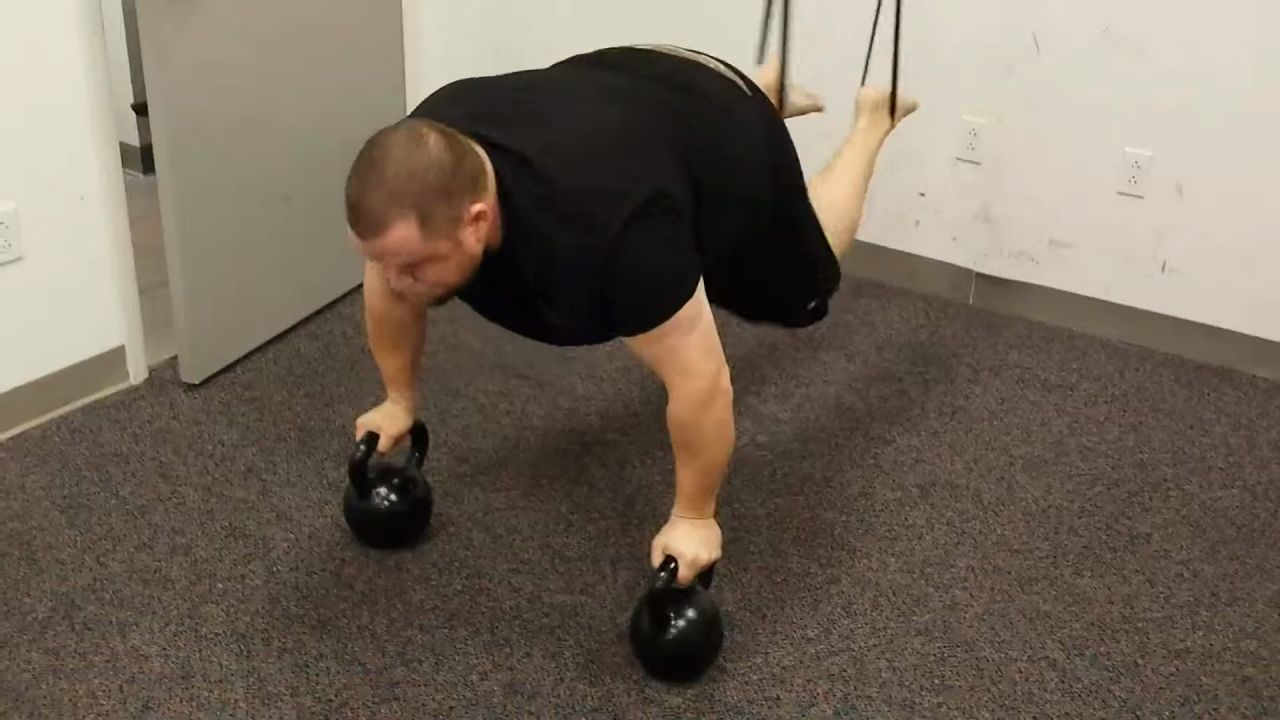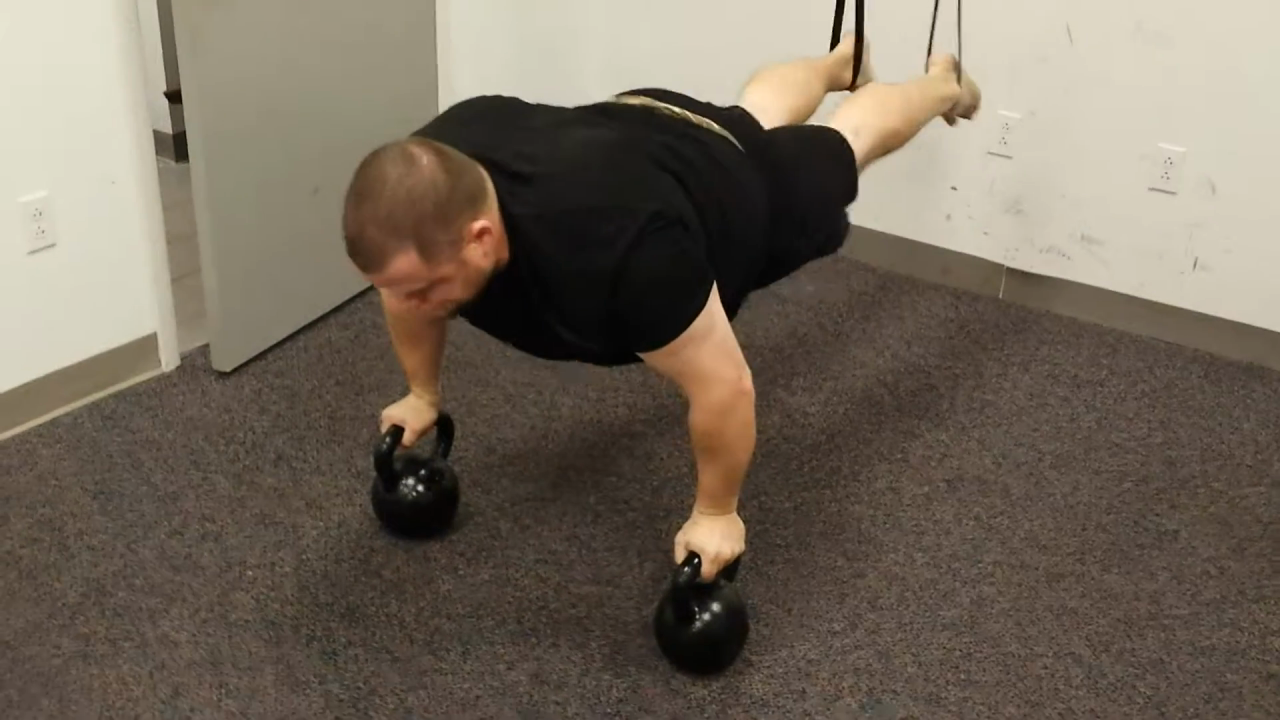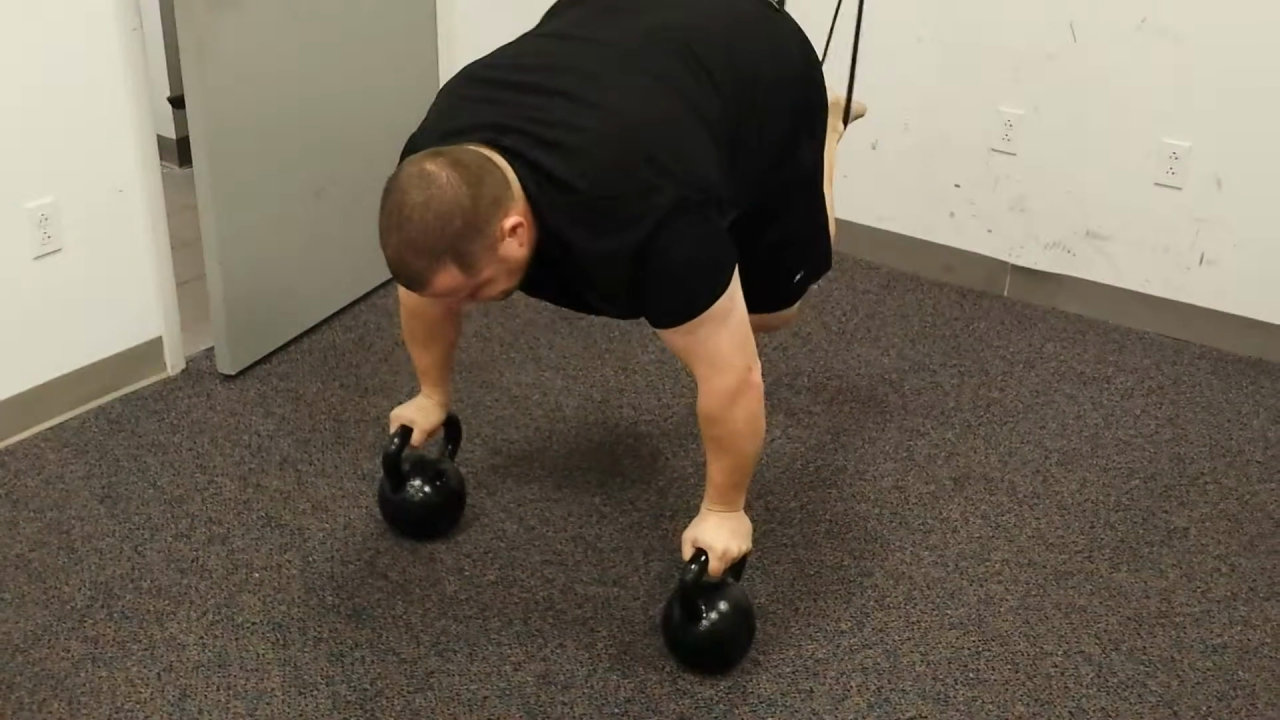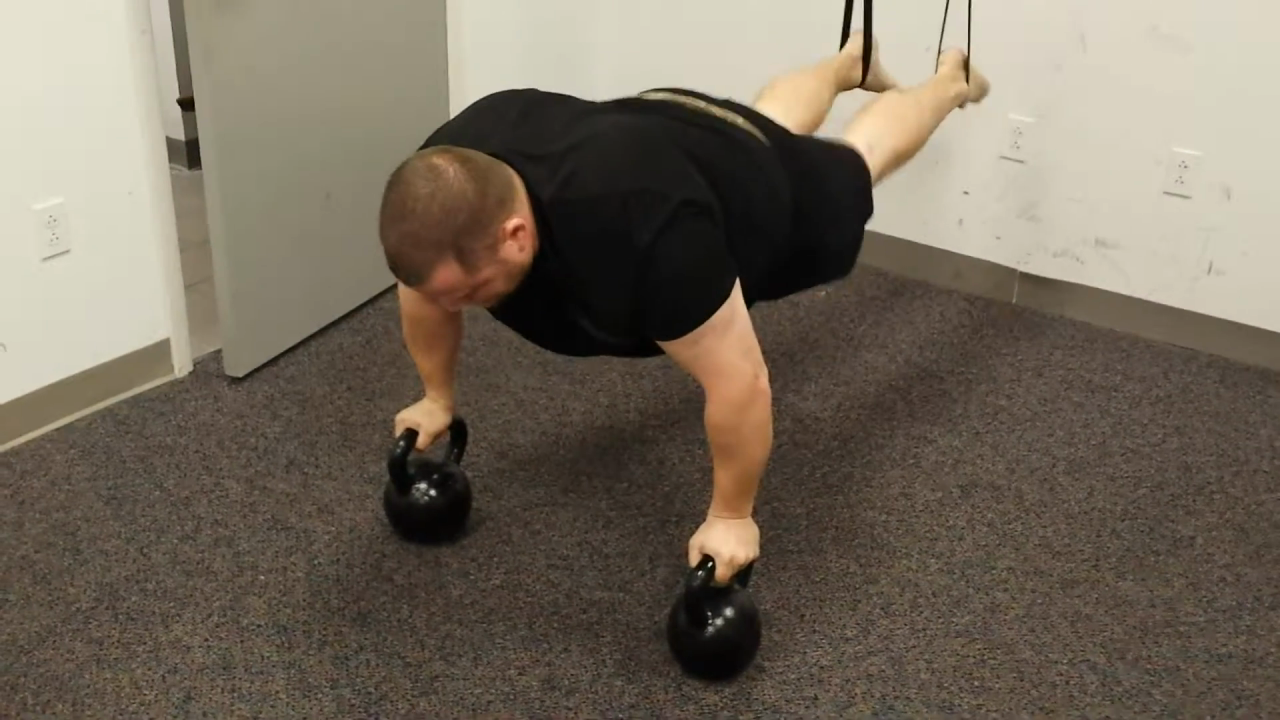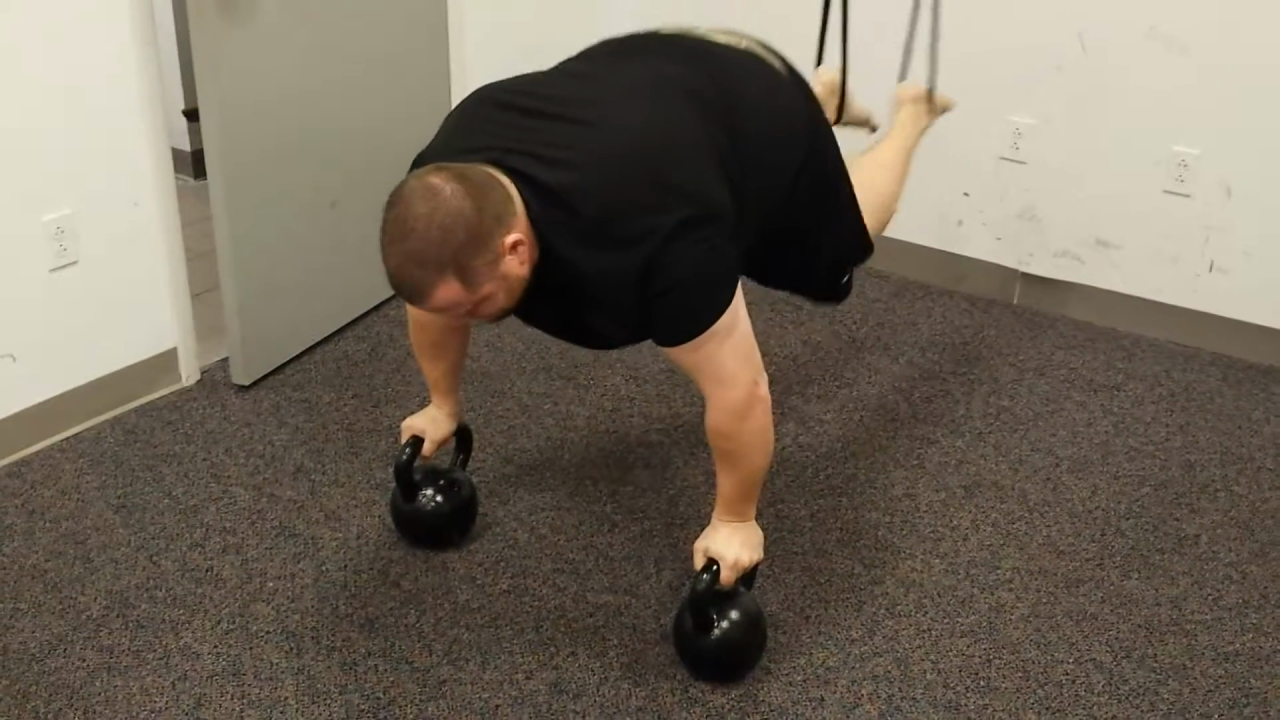
dt=1s
person 1, frame 1
left shoulder: (600, 229)
right shoulder: (421, 172)
left elbow: (699, 381)
right elbow: (389, 286)
left wrist: (694, 520)
right wrist: (399, 402)
left hip: (731, 139)
left knee: (798, 294)
left ankle: (872, 120)
right ankle: (768, 92)
person 1, frame 2
left shoulder: (613, 249)
right shoulder: (425, 188)
left elbow: (724, 388)
right elbow: (405, 291)
left wrist: (716, 514)
right wrist: (423, 395)
left hip: (739, 192)
right hip: (641, 129)
left knee: (848, 137)
right knee: (755, 116)
left ankle: (941, 86)
right ankle: (839, 63)
person 1, frame 3
left shoulder: (636, 218)
right shoulder: (436, 160)
left elbow: (732, 374)
right elbow: (425, 276)
left wrist: (724, 512)
right wrist: (432, 395)
left hip: (761, 62)
left knee: (767, 308)
left ankle: (826, 122)
person 1, frame 4
left shoulder: (640, 235)
right shoulder: (453, 174)
left elbow: (739, 384)
right elbow: (425, 289)
left wrist: (731, 518)
right wrist: (437, 398)
left hip: (767, 192)
left knee: (853, 158)
right knee: (776, 121)
left ankle: (947, 82)
right ankle: (849, 62)
person 1, frame 5
left shoulder: (640, 237)
right shoulder: (447, 179)
left elbow: (740, 390)
right elbow: (434, 296)
left wrist: (735, 521)
right wrist: (442, 406)
left hip: (755, 106)
left knee: (833, 254)
left ankle: (911, 112)
right ankle: (823, 97)
